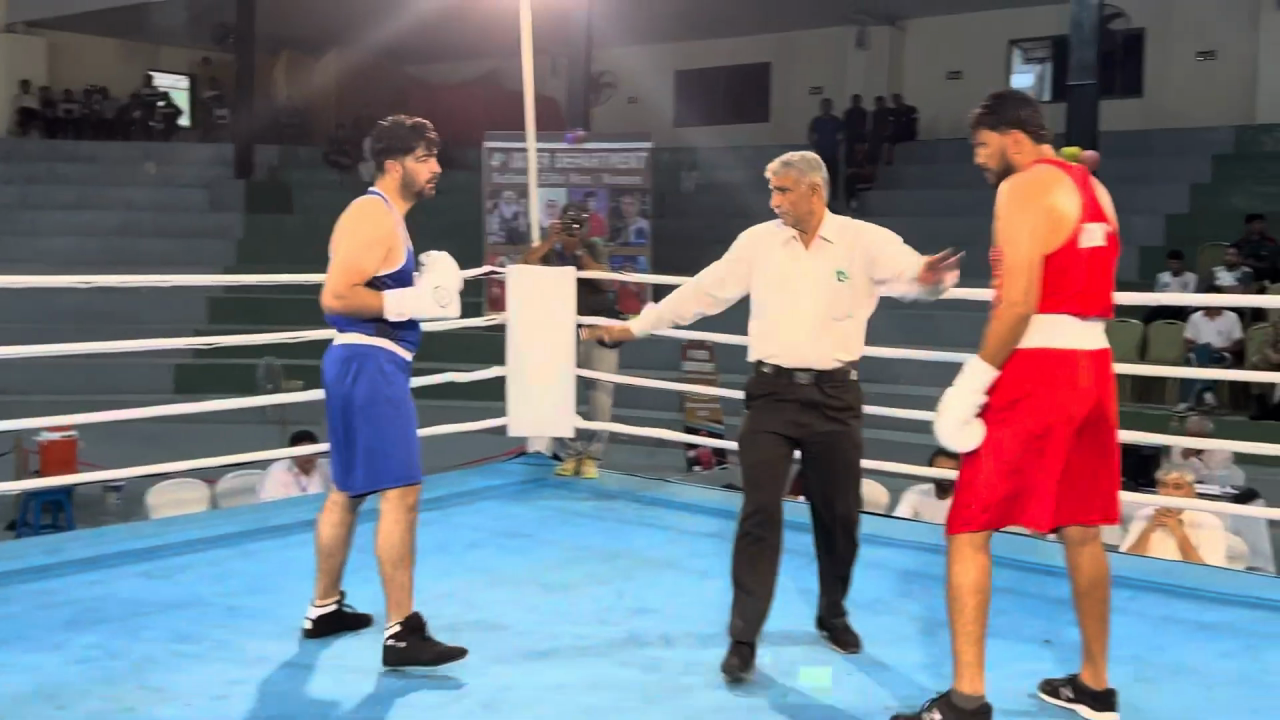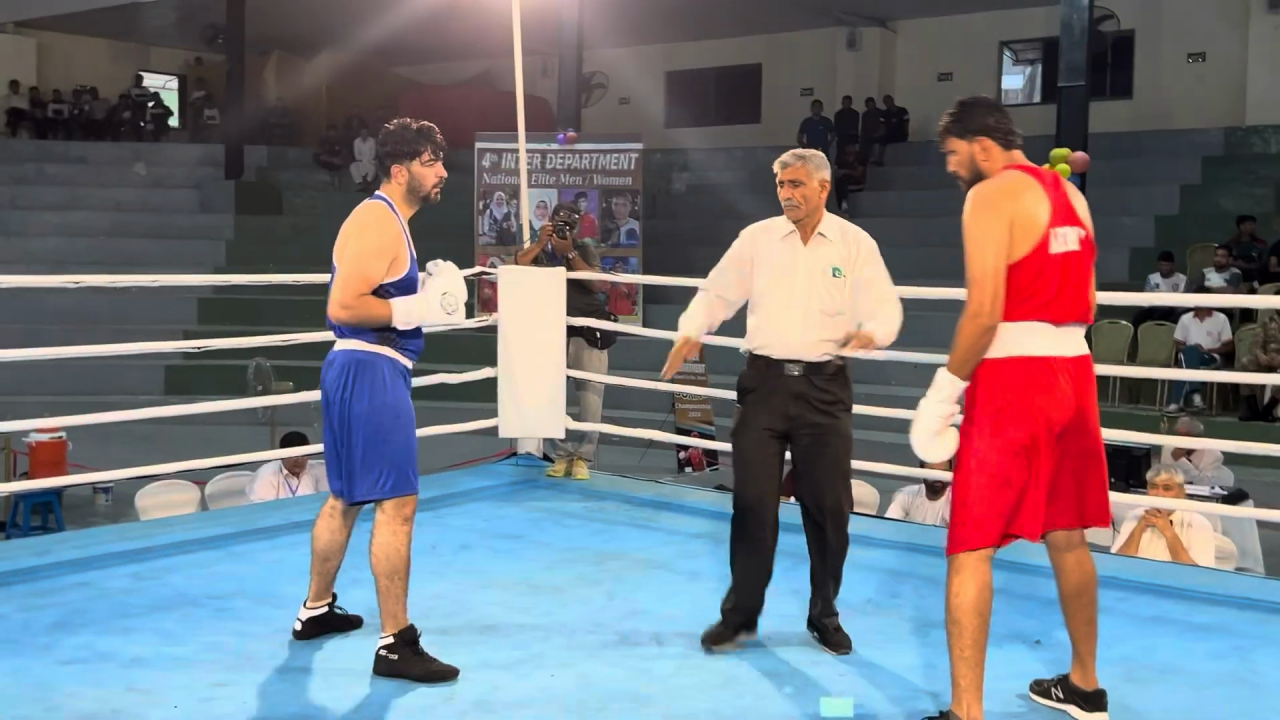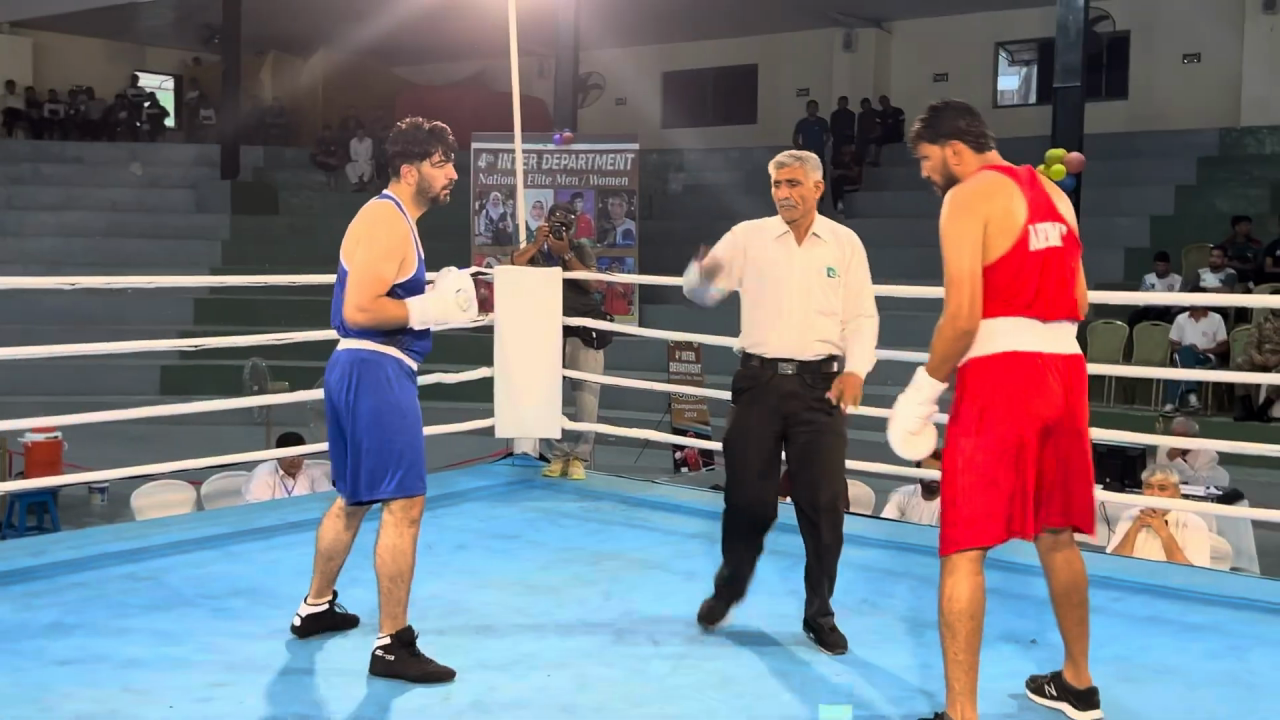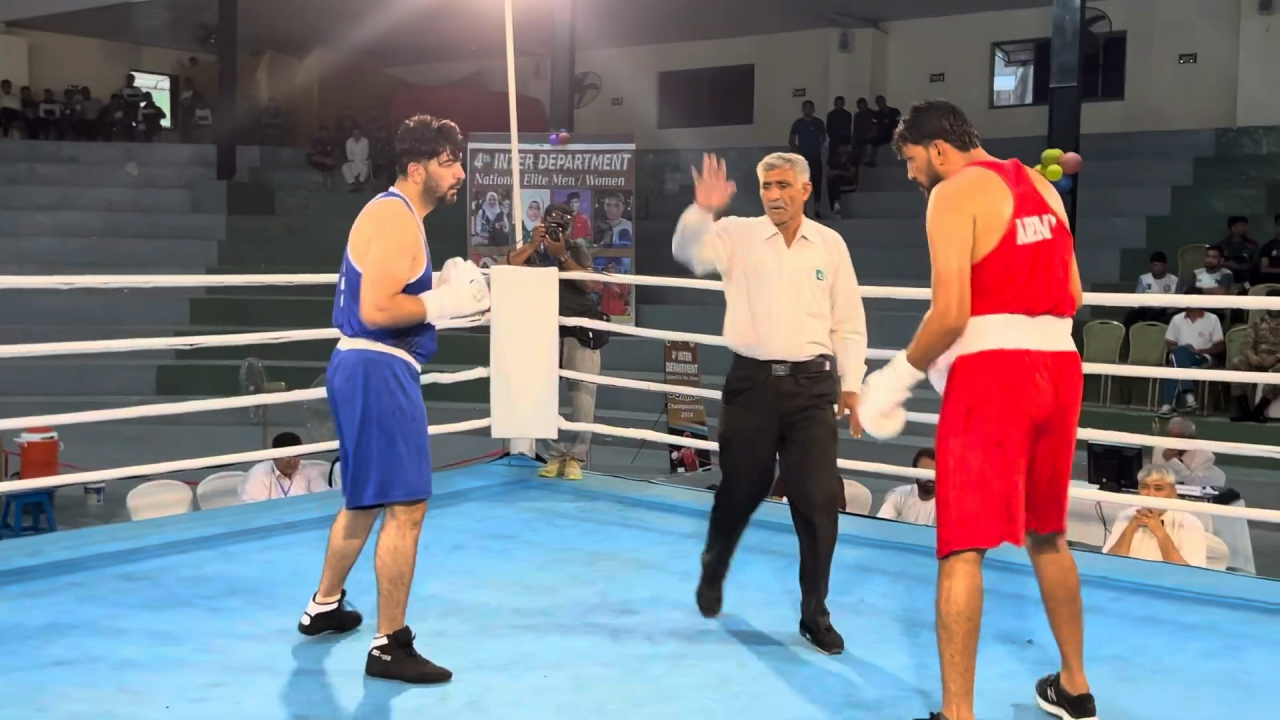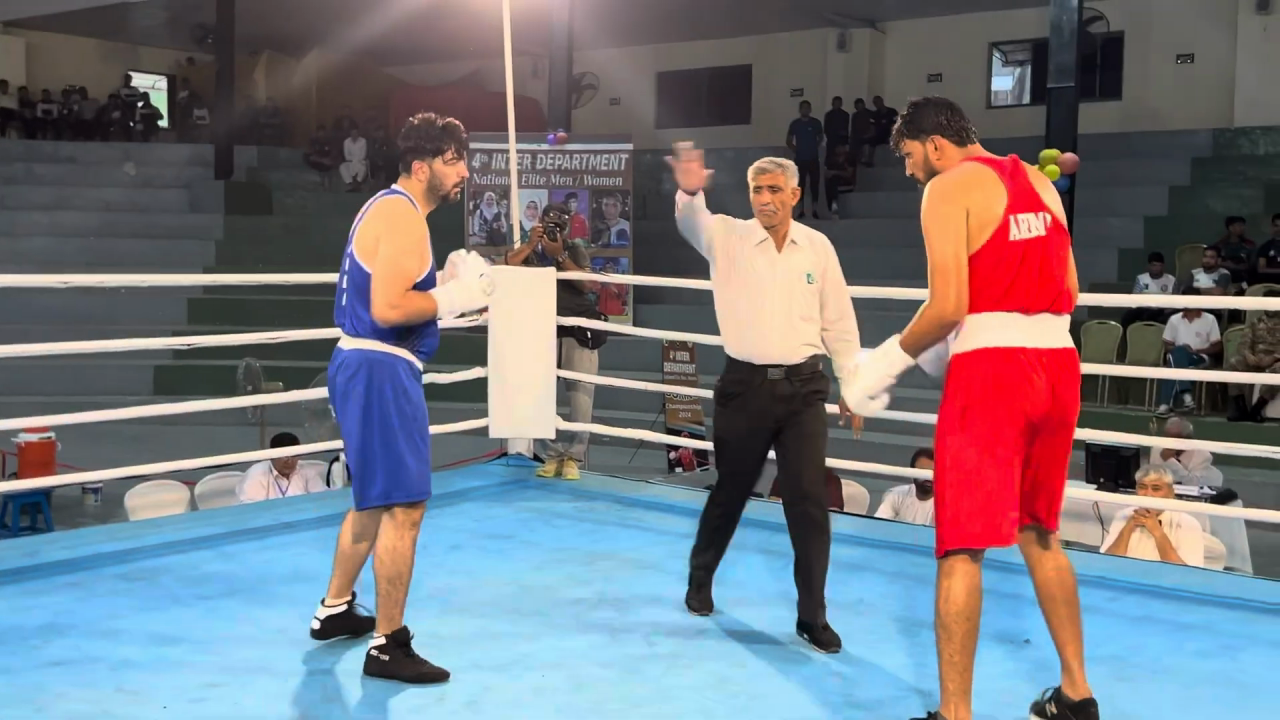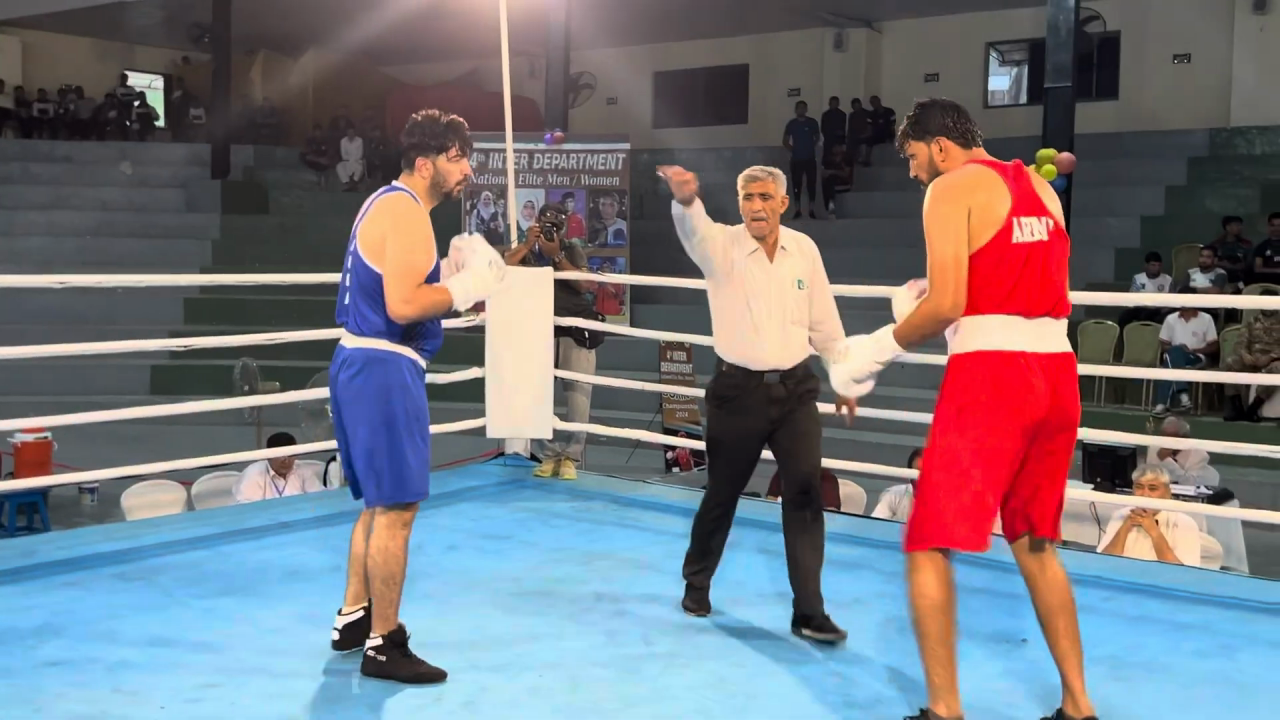
dt=0.1s
person 1, frame 1
left shoulder: (1024, 189)
right shoulder: (1091, 188)
left elbow: (1019, 303)
left wrist: (973, 380)
left hip: (1037, 370)
right hip: (1090, 367)
left knee: (969, 529)
right knee: (1082, 530)
person 1, frame 2
left shoulder: (991, 197)
right shoulder: (1070, 195)
left elbow: (984, 313)
right elbow: (1086, 305)
left wrist: (944, 390)
left hip: (1013, 381)
right hip: (1073, 375)
left knee: (971, 549)
right knee: (1067, 536)
person 1, frame 3
left shoulder: (968, 198)
right shoulder: (1051, 193)
left elbow: (962, 315)
right elbow: (1078, 302)
left wrist: (921, 391)
left hip: (1002, 378)
right hip: (1064, 373)
left knee: (964, 549)
right knee: (1057, 536)
person 1, frame 4
left shoulder: (954, 193)
right shoulder: (1041, 187)
left elbow: (951, 312)
right elbow: (1072, 293)
left wrist: (900, 374)
left hip: (994, 375)
right hip: (1058, 371)
left knee: (962, 551)
right knee: (1045, 536)
person 1, frame 5
left shoulder: (949, 187)
right shoulder: (1039, 183)
left elbow: (949, 304)
right elbow: (1069, 290)
left wrist: (890, 357)
left hip: (990, 374)
right hip: (1056, 368)
left knee: (960, 551)
right knee: (1039, 536)
person 1, frame 6
left shoulder: (952, 188)
right shoulder: (1037, 188)
left elbow: (946, 302)
left wrist: (881, 345)
left hip: (990, 377)
right hip: (1054, 376)
left knee: (929, 545)
right knee: (1037, 545)
person 2, frame 1
left shoulder: (385, 217)
right shoulder: (372, 215)
right elbow: (336, 297)
left wrist: (422, 286)
right wrist: (411, 301)
left hip: (367, 364)
right hip: (369, 364)
left knee: (346, 490)
right knee: (400, 494)
left ankle: (324, 608)
right ankle: (402, 631)
person 2, frame 2
left shoulder: (386, 220)
right shoulder: (378, 222)
right elbow: (343, 308)
left wrist: (424, 293)
right wrist: (415, 310)
left hip: (362, 369)
right hip: (371, 371)
left knee: (347, 496)
right knee: (397, 504)
left ankle: (315, 609)
right ankle: (395, 644)
person 2, frame 3
left shoulder: (391, 217)
right shoulder: (387, 222)
right elbow: (358, 311)
left wrist: (435, 295)
right wrist: (430, 309)
left hip: (365, 369)
right hip: (376, 371)
left knee: (354, 496)
right knee: (403, 505)
left ankle: (315, 606)
right ankle: (392, 644)
person 2, frame 4
left shoulder: (389, 212)
right shoulder: (396, 221)
right elbow: (377, 311)
left wrist: (441, 289)
right wrist: (446, 303)
left hip: (360, 367)
right hip: (378, 371)
left knee: (365, 499)
right knee: (405, 507)
left ankle: (324, 606)
right ankle: (389, 647)
person 2, frame 5
left shoulder: (386, 207)
right shoulder: (403, 218)
right elbow: (388, 310)
left wrist: (446, 282)
right wrist: (455, 296)
left hip: (361, 364)
right hip: (381, 371)
left knee: (375, 499)
right knee: (404, 509)
left ankle: (334, 608)
right ankle: (387, 647)
person 2, frame 6
left shoulder: (388, 204)
right shoulder: (406, 213)
right elbow: (404, 307)
left wrist: (452, 268)
right wrist: (468, 285)
left hip: (361, 363)
right hip: (384, 369)
left knee: (381, 504)
right knee: (397, 509)
left ankle: (354, 619)
right ankle: (382, 646)
person 3, frame 1
left shoulder: (864, 241)
right shoulder: (757, 243)
left elbow: (912, 272)
right elbow: (704, 291)
left wrist: (935, 273)
right wrist: (638, 326)
left hip: (833, 394)
right hip: (773, 391)
left knee: (838, 514)
right knee: (760, 511)
left ankle: (832, 614)
right ankle: (744, 639)
person 3, frame 2
left shoulder: (854, 242)
right shoulder: (757, 238)
left elbow: (885, 305)
right elbow: (717, 295)
left wrist: (870, 332)
right wrist: (690, 332)
left hip: (824, 386)
right hip: (765, 383)
left knee: (828, 508)
right knee: (752, 501)
left ankle: (824, 614)
right ankle: (741, 612)
person 3, frame 3
left shoulder: (844, 243)
right shoulder: (748, 237)
left elbow: (862, 317)
right elbow: (700, 290)
left wrist: (855, 370)
right wrist: (704, 269)
left hip: (819, 385)
right hip: (759, 381)
left knee: (823, 506)
right knee: (748, 499)
left ankle: (819, 615)
right ankle: (728, 587)
person 3, frame 4
left shoulder: (831, 244)
right shoulder: (738, 235)
left elbow: (848, 322)
right elbow: (688, 251)
left wrist: (851, 385)
right wrist: (704, 208)
left hip: (811, 385)
right hip: (752, 382)
left knee: (817, 504)
right knee: (739, 494)
left ankle: (815, 617)
right ankle: (713, 576)
person 3, frame 5
left shoulder: (818, 247)
right shoulder: (728, 236)
left elbow: (839, 321)
right elbow: (692, 225)
left wrist: (850, 385)
right wrist: (690, 191)
left hip: (802, 385)
right hip: (744, 384)
left knee: (808, 499)
right knee: (731, 493)
left ankle: (812, 614)
right ankle: (700, 576)
person 3, frame 6
left shoulder: (805, 250)
right shoulder: (721, 244)
left elbow: (824, 320)
right elbow: (691, 232)
right wrist: (686, 200)
left hip: (797, 386)
right hip: (739, 388)
left knee: (805, 489)
right knee: (723, 492)
left ankle: (809, 609)
right ankle: (697, 581)
person 4, frame 1
left shoulder: (593, 248)
right shoulder: (548, 250)
left elbow: (606, 283)
left wrist: (579, 252)
right wrist: (549, 242)
left knee: (600, 394)
left ankle: (591, 456)
right ankle: (570, 454)
person 4, frame 2
left shoulder: (584, 249)
right shoulder: (539, 250)
left elbow: (597, 284)
left wrist: (570, 254)
right wrist: (540, 244)
left hip: (588, 333)
left knee: (590, 396)
left ankle: (582, 457)
right ankle: (561, 455)
person 4, frame 3
left shoulder: (581, 250)
right shoulder: (535, 250)
left elbow: (593, 285)
left wrist: (566, 255)
right wrist: (536, 244)
left hip: (584, 332)
left knee: (586, 395)
left ankle: (578, 457)
right ankle: (557, 455)
person 4, frame 4
left shoulder: (577, 250)
right shoulder: (530, 251)
left elbow: (589, 285)
left wrist: (562, 255)
right wrist: (533, 244)
left hip: (580, 333)
left knee: (583, 396)
left ankle: (575, 457)
right ankle: (553, 455)
person 4, frame 5
left shoulder: (575, 250)
right shoulder: (528, 250)
left elbow: (586, 284)
left wrist: (560, 255)
right wrist: (531, 244)
left hip: (578, 333)
left knee: (580, 395)
left ankle: (572, 457)
right ankle: (551, 455)
person 4, frame 6
left shoulder: (572, 250)
right shoulder: (526, 250)
left elbow: (584, 285)
left wrist: (557, 256)
right wrist: (528, 244)
left hip: (576, 332)
left knee: (578, 395)
left ankle: (570, 457)
right ankle: (549, 455)
